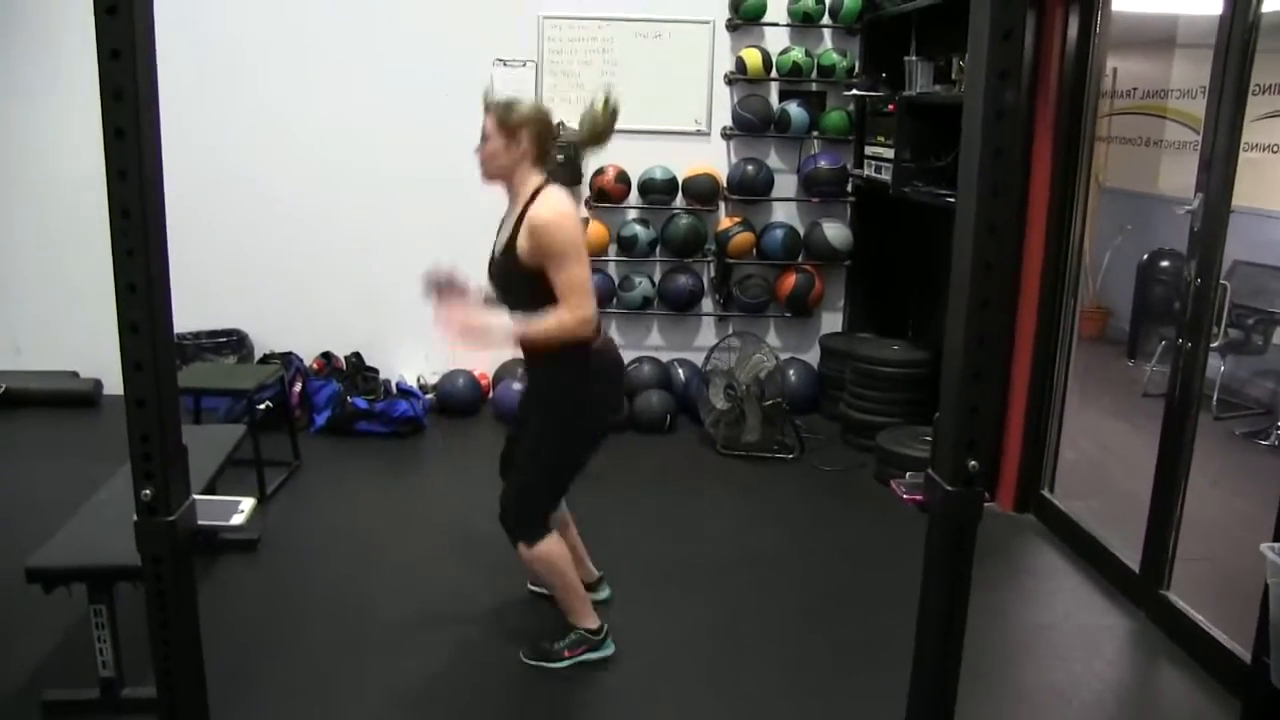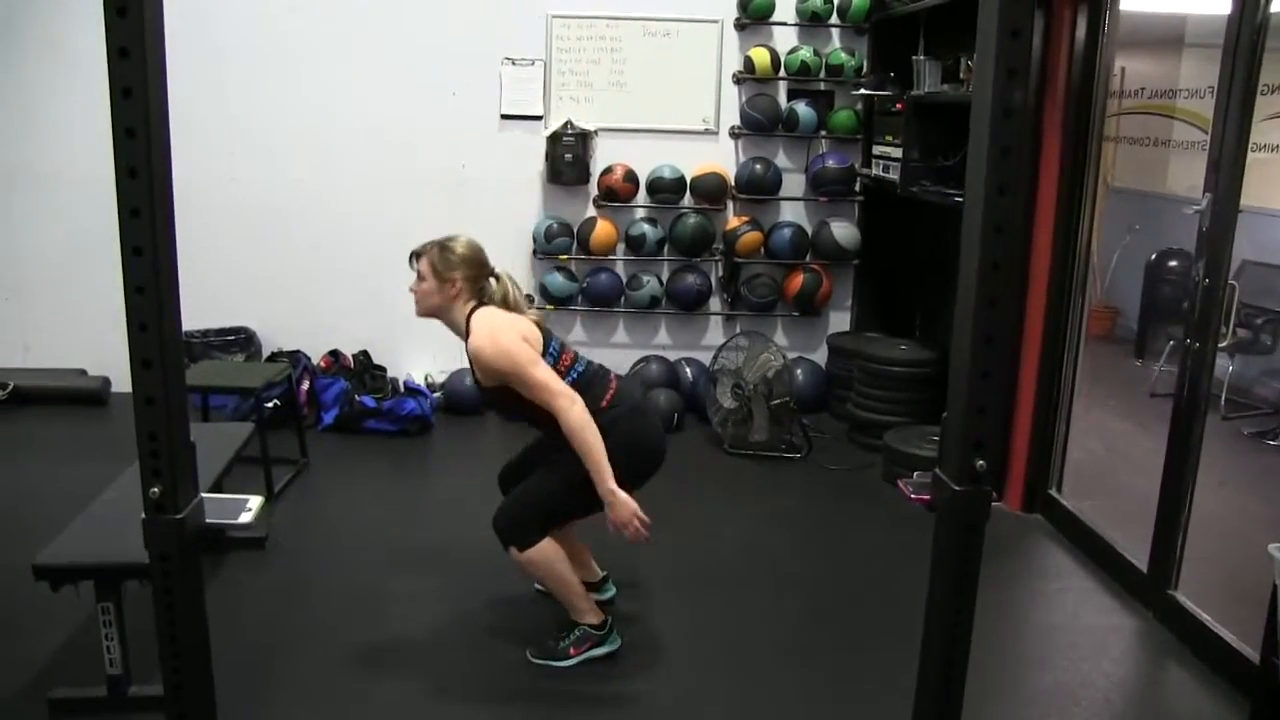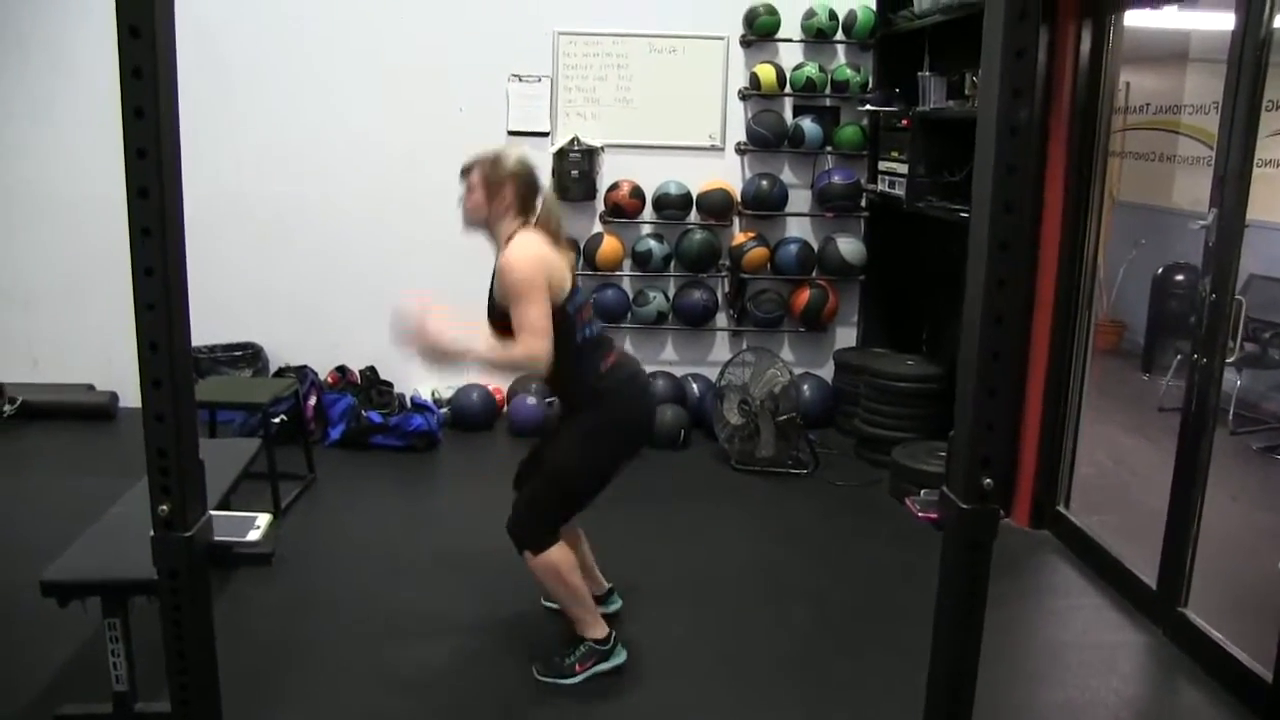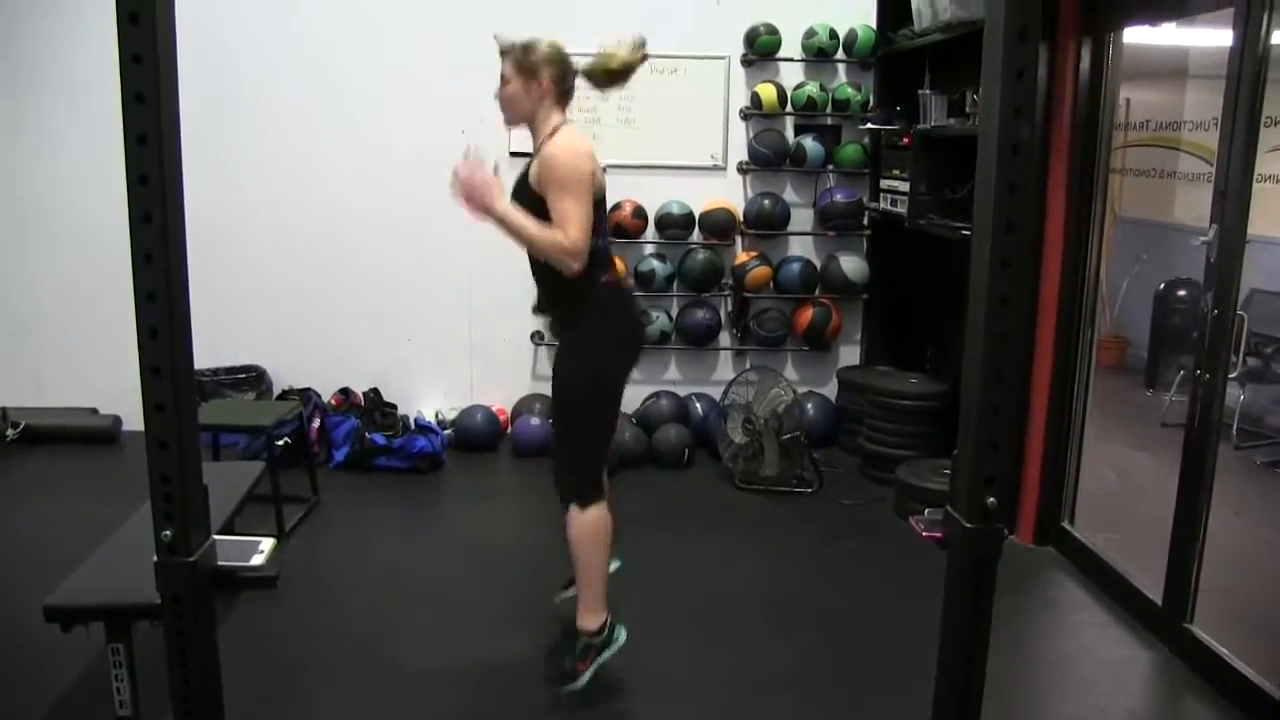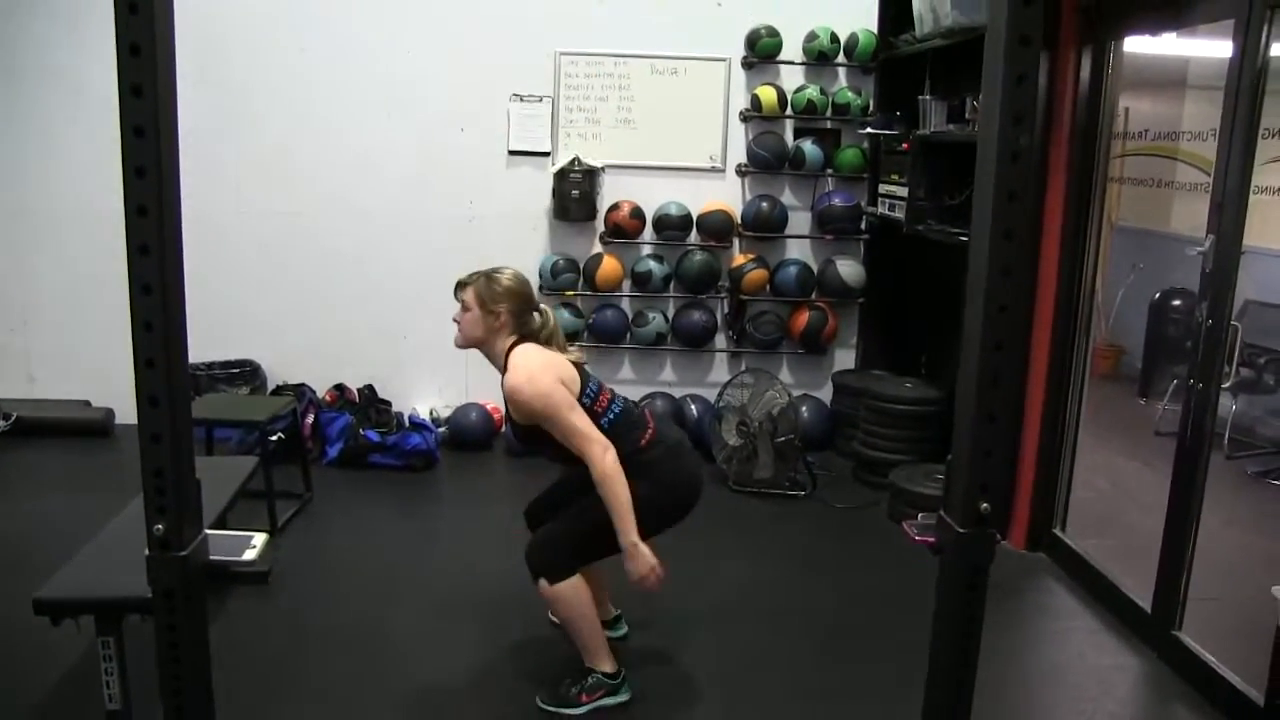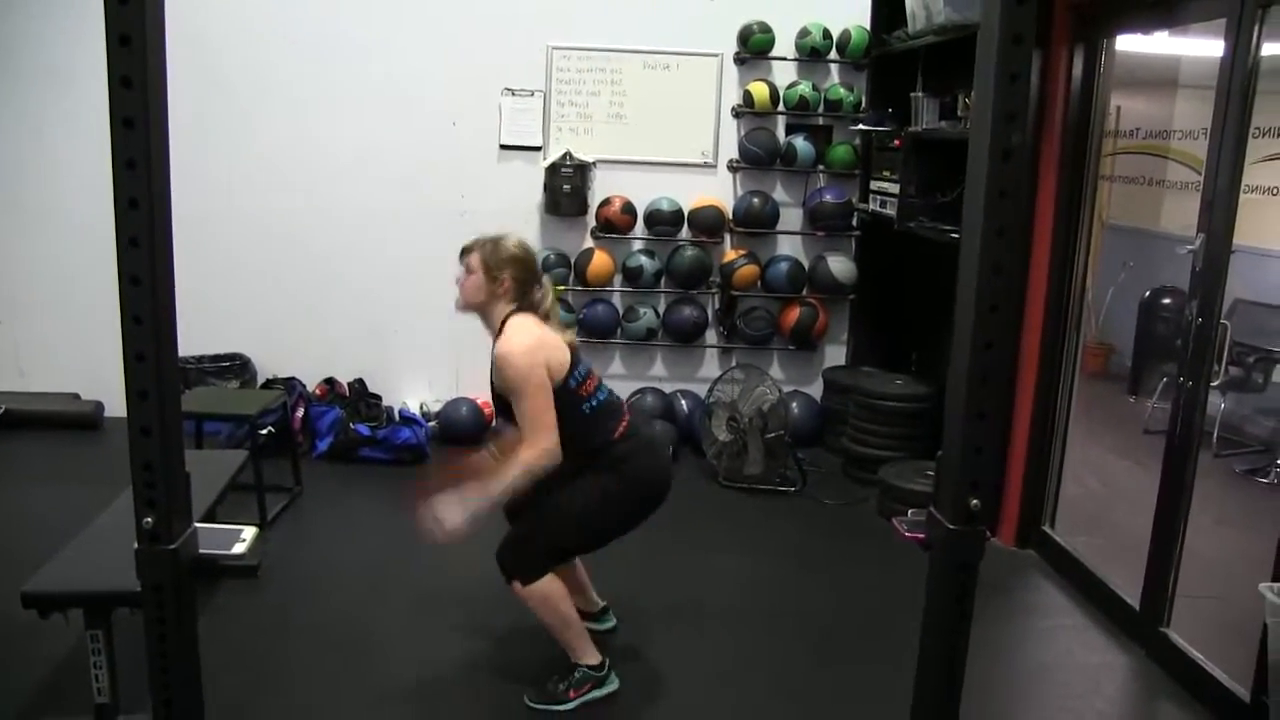
dt=0.5s
person 1, frame 1
left shoulder: (551, 211)
right shoulder: (523, 206)
left elbow: (580, 318)
left wrist: (493, 323)
right wrist: (473, 297)
left hip: (583, 379)
right hip: (564, 372)
left knee: (522, 510)
right knee: (524, 477)
left ankle: (587, 631)
right ankle: (584, 577)
person 1, frame 2
left shoulder: (486, 341)
right shoulder: (488, 321)
left elbow: (566, 403)
left wrist: (610, 493)
left hip: (625, 434)
right hip: (614, 414)
left knee: (515, 522)
right knee: (515, 484)
left ankle: (592, 627)
right ankle: (589, 577)
person 1, frame 3
left shoulder: (519, 260)
right shoulder: (528, 245)
left elbow: (537, 358)
right elbow: (532, 339)
left wrist: (455, 349)
right wrist: (463, 347)
left hip: (609, 405)
right hip: (607, 391)
left knee: (529, 524)
right knee: (534, 488)
left ankle: (598, 641)
right ankle: (597, 589)
person 1, frame 4
left shoulder: (565, 150)
right shoulder: (552, 147)
left elbow: (571, 253)
left wrist: (496, 207)
right wrist: (496, 203)
left hip: (600, 324)
right hip: (589, 319)
left knee: (576, 472)
right knee: (581, 453)
left ankle: (595, 627)
right ankle: (596, 556)
person 1, frame 5
left shoulder: (522, 380)
right shoulder: (526, 357)
left elbow: (599, 454)
left wrist: (632, 545)
left hip: (663, 473)
right hip: (647, 454)
left knee: (548, 553)
right knee: (543, 517)
left ankle: (604, 677)
right ankle: (603, 615)
person 1, frame 6
left shoulder: (517, 346)
right shoulder: (520, 331)
left elbow: (543, 451)
right elbow: (528, 437)
left wrist: (470, 504)
right wrist: (479, 483)
left hip: (633, 470)
right hip: (613, 451)
left knee: (520, 554)
right knee: (526, 513)
left ankle: (590, 670)
right ankle: (591, 608)
